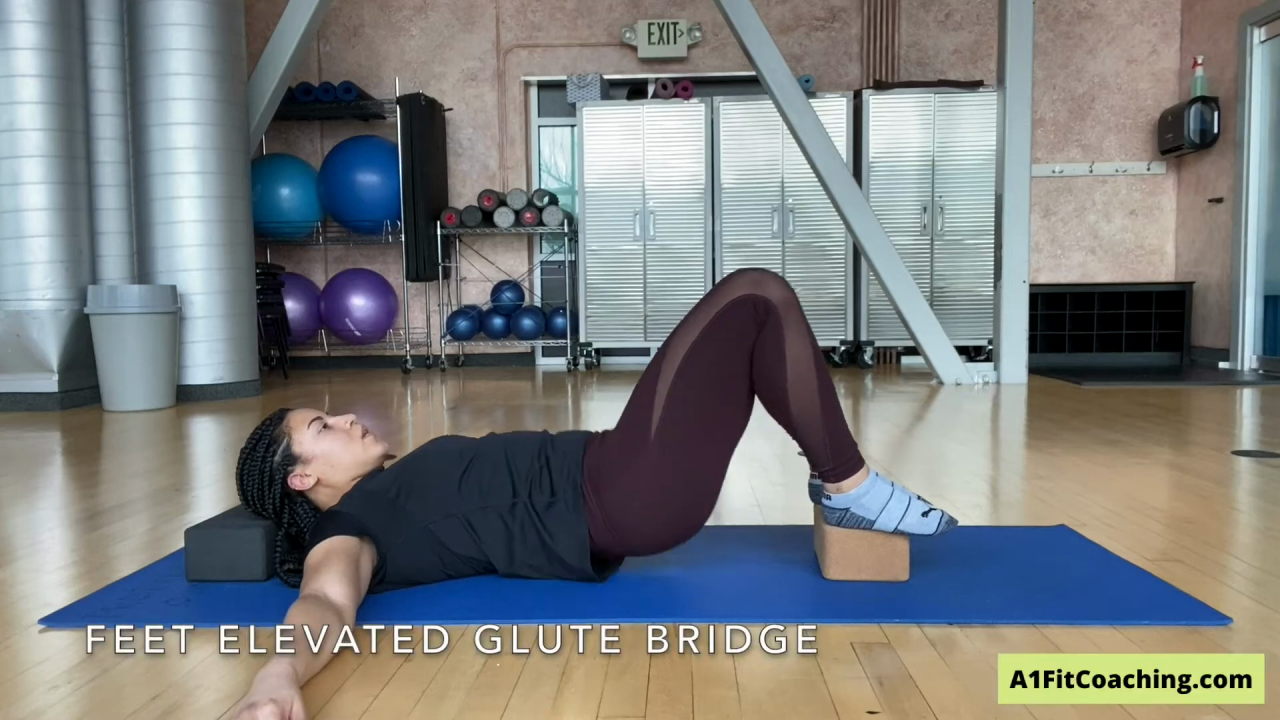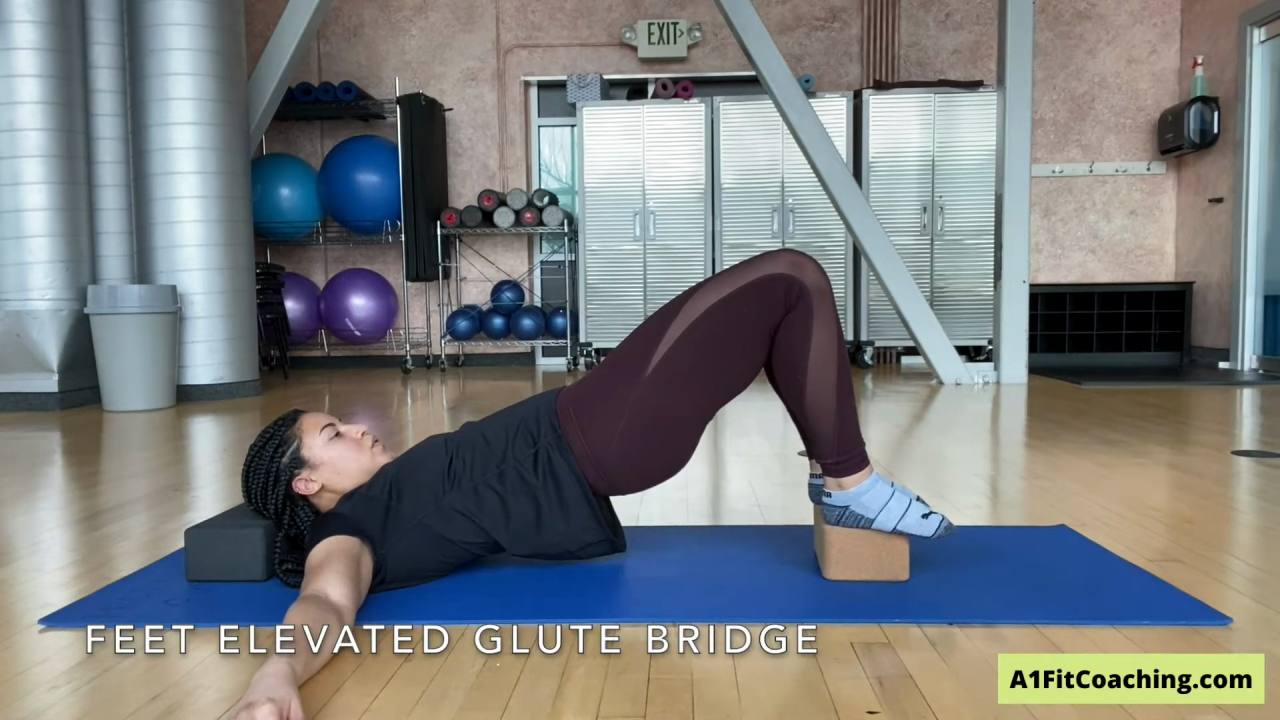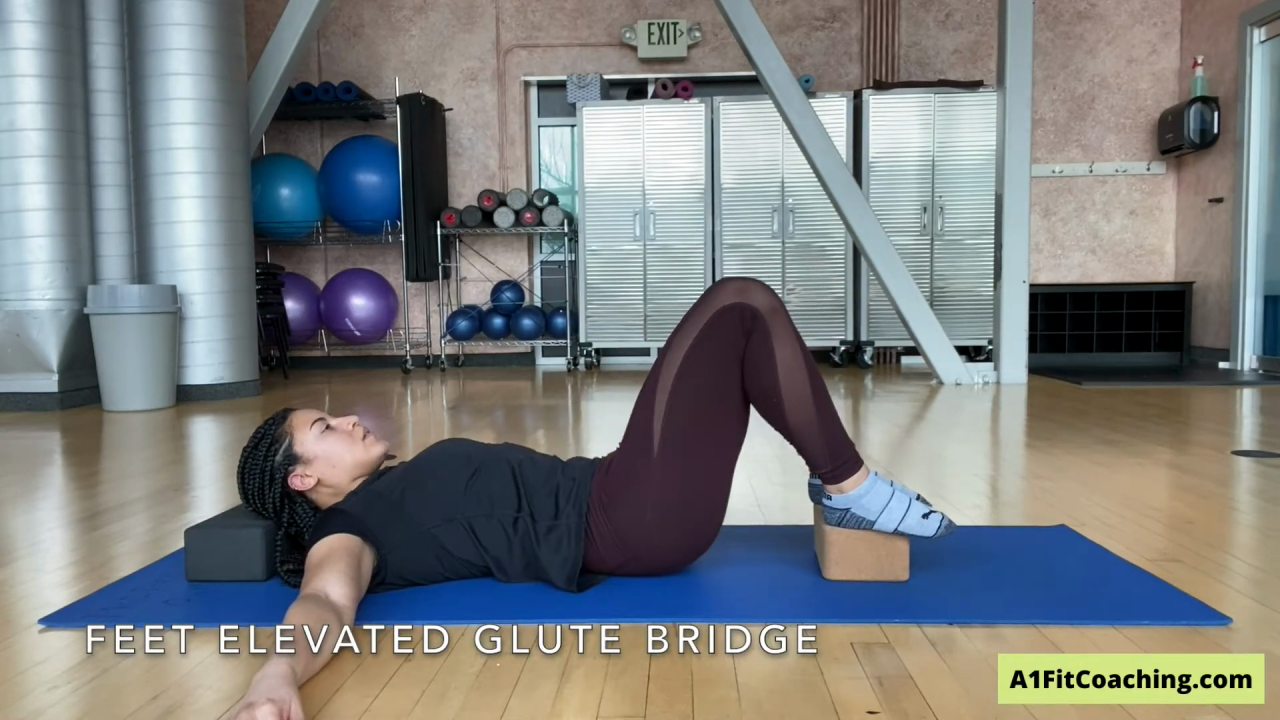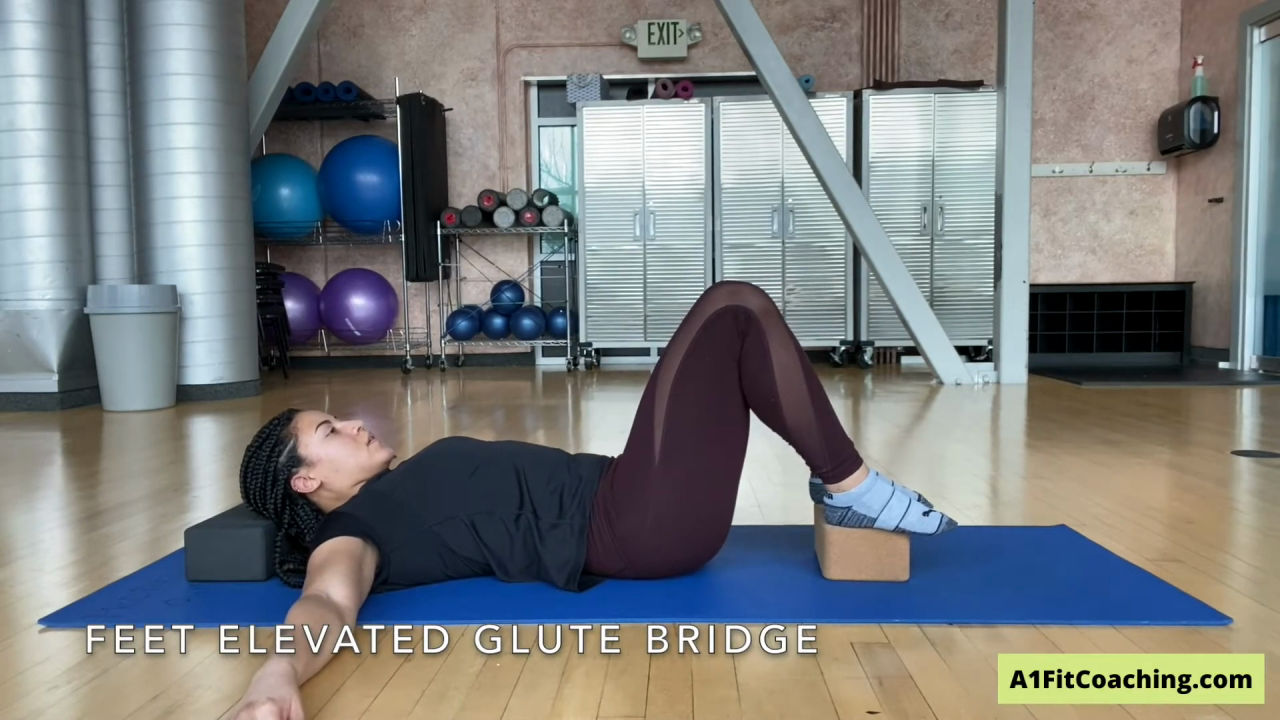
dt=1s
person 1, frame 1
left shoulder: (381, 502)
right shoulder: (345, 535)
right elbow: (327, 603)
left hip: (610, 487)
right hip: (634, 492)
left knee: (753, 300)
right knee: (758, 298)
left ankle: (844, 487)
right ankle: (851, 491)
person 1, frame 2
left shoulder: (379, 506)
right shoulder: (346, 535)
right elbow: (328, 602)
left hip: (596, 438)
left knee: (785, 290)
right knee: (792, 279)
left ankle: (840, 479)
right ankle: (850, 486)
person 1, frame 3
left shoulder: (388, 497)
right shoulder: (347, 534)
right elbow: (326, 603)
left hip: (609, 502)
right hip: (642, 520)
left knee: (740, 313)
right knee: (740, 305)
left ankle: (846, 490)
right ankle: (852, 490)
person 1, frame 4
left shoulder: (391, 501)
right shoulder: (350, 536)
right elbow: (328, 603)
left hip: (616, 499)
right hip: (647, 525)
left knee: (736, 315)
right knee: (735, 310)
left ankle: (848, 489)
right ankle: (852, 489)
